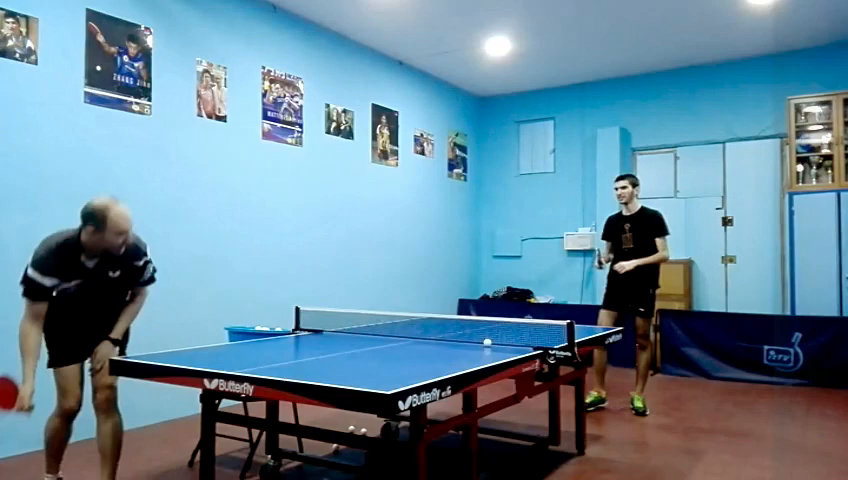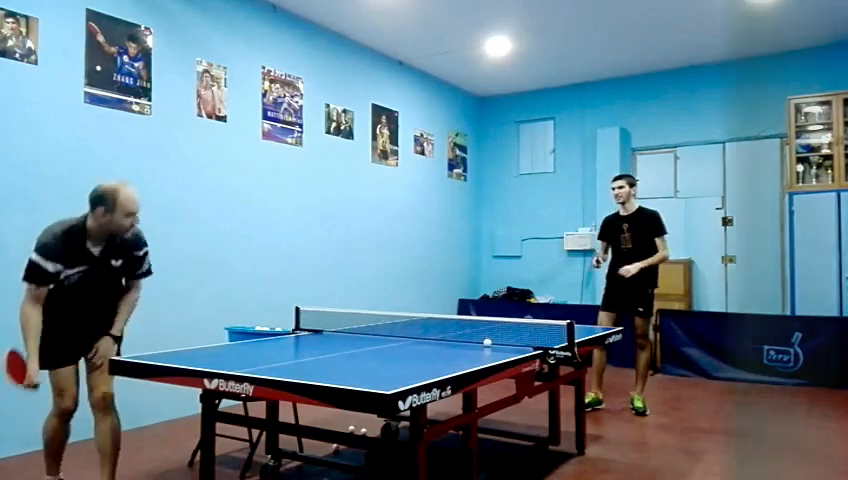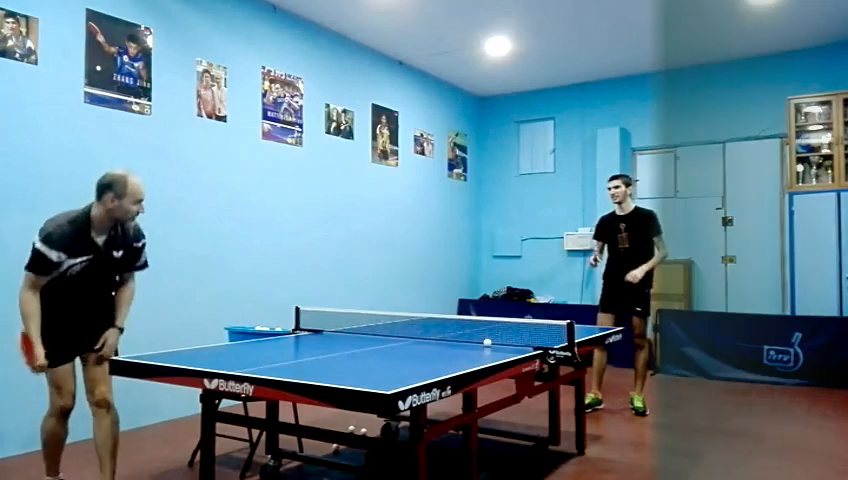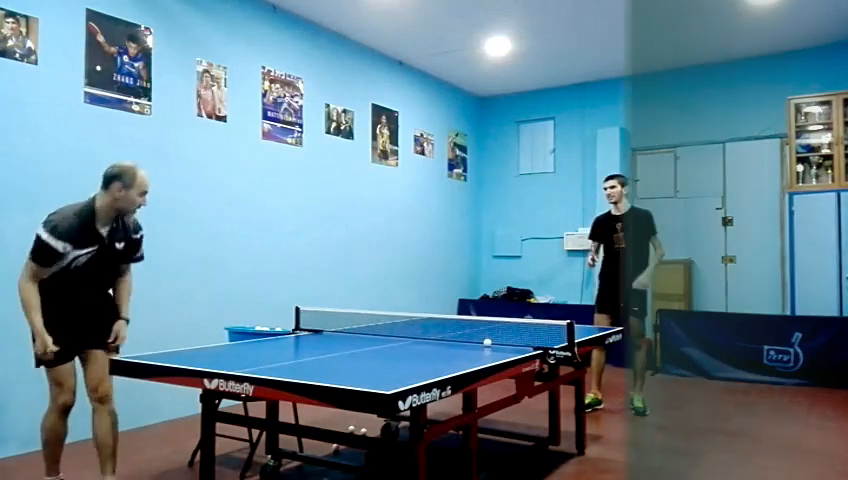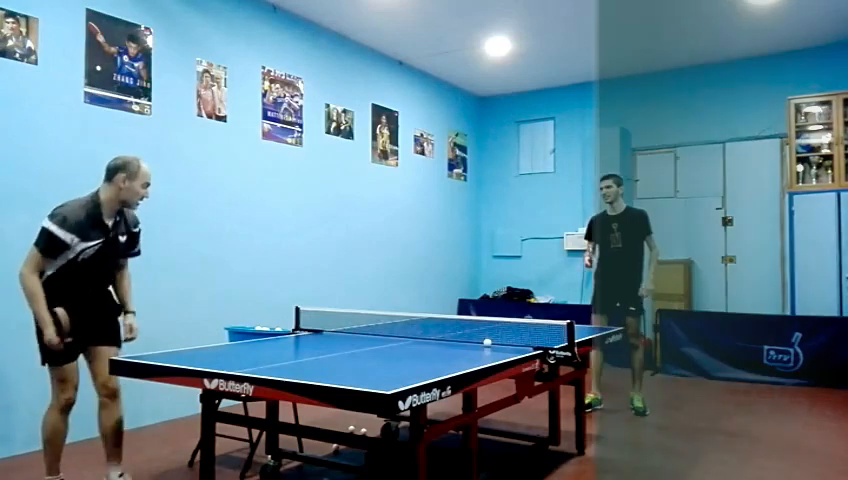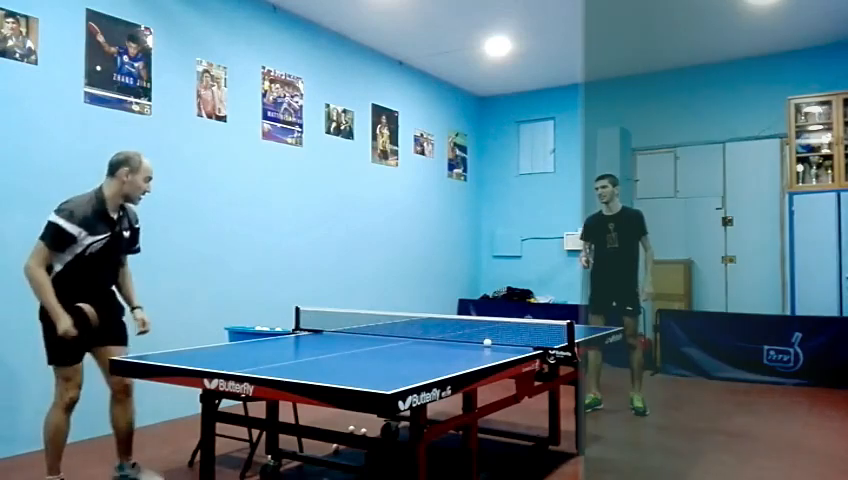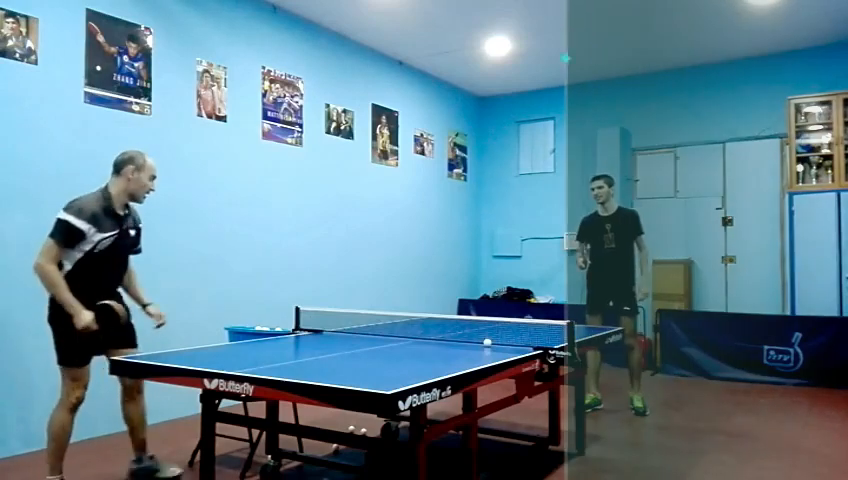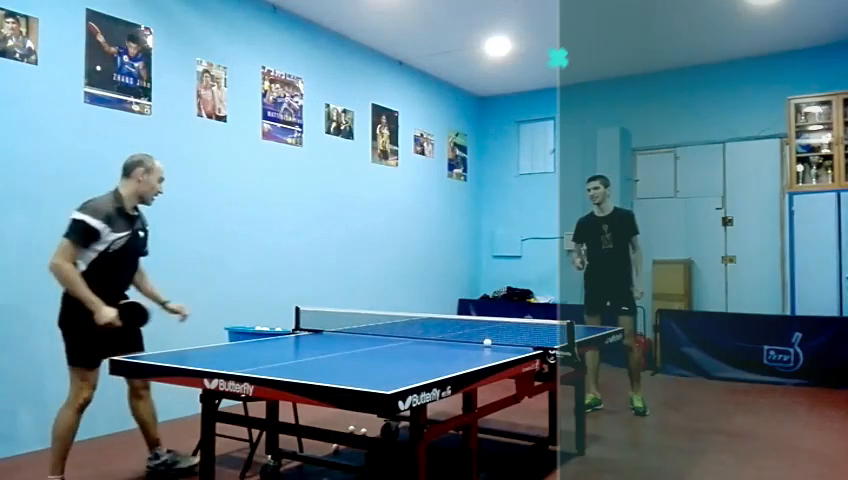
dt=0.1s
person 1, frame 1
left shoulder: (133, 250)
right shoulder: (50, 255)
left elbow: (139, 294)
right elbow: (33, 320)
left wrist: (113, 340)
right wrist: (28, 381)
left hip: (110, 325)
right hip: (66, 325)
left knee: (106, 402)
right knee: (68, 405)
person 1, frame 2
left shoulder: (133, 240)
right shoulder: (54, 241)
left elbow: (133, 288)
right elbow: (33, 303)
left wrist: (113, 336)
right wrist: (32, 360)
left hip: (105, 321)
right hip: (60, 325)
left knee: (103, 401)
right knee: (65, 405)
person 1, frame 3
left shoulder: (131, 235)
right shoulder: (58, 232)
right elbow: (30, 290)
left wrist: (116, 327)
right wrist: (36, 344)
left hip: (99, 316)
right hip: (57, 318)
left knee: (102, 400)
right knee: (62, 403)
person 1, frame 4
left shoulder: (130, 228)
right shoulder: (62, 224)
right elbow: (29, 280)
left wrist: (123, 318)
right wrist: (40, 332)
left hip: (98, 312)
right hip: (57, 315)
left knee: (103, 396)
right knee: (63, 400)
person 1, frame 5
left shoulder: (129, 223)
right shoulder: (68, 218)
right elbow: (29, 272)
left wrist: (128, 312)
right wrist: (46, 323)
left hip: (100, 307)
right hip: (60, 313)
left knee: (110, 389)
right knee: (65, 397)
person 1, frame 6
left shoulder: (129, 219)
right shoulder: (74, 213)
right elbow: (34, 266)
left wrist: (135, 307)
right wrist: (58, 315)
left hip: (104, 306)
right hip: (67, 309)
left knee: (122, 386)
right knee: (68, 396)
person 1, frame 7
left shoulder: (131, 220)
right shoulder: (82, 212)
right elbow: (44, 264)
left wrist: (146, 305)
right wrist: (77, 311)
left hip: (108, 308)
right hip: (74, 312)
left knee: (132, 382)
right knee: (74, 395)
person 1, frame 8
left shoulder: (138, 221)
right shoulder: (96, 211)
right elbow: (59, 263)
left wrist: (165, 303)
right wrist: (97, 308)
left hip: (120, 309)
right hip: (86, 313)
left knee: (140, 385)
right knee: (81, 396)
person 2, frame 1
left shoulder: (652, 217)
right shoulder: (612, 221)
left elbow: (664, 254)
left wrist: (634, 263)
right wrist: (602, 259)
left hip: (643, 287)
right hip: (615, 286)
left knee: (643, 340)
left ankle: (638, 395)
right ankle: (598, 392)
person 2, frame 2
left shoulder: (650, 217)
right shoulder: (609, 221)
left elbow: (664, 253)
left wrist: (638, 265)
right wrist: (598, 258)
left hip: (641, 287)
right hip: (614, 286)
left knee: (642, 340)
left ankle: (638, 395)
right ankle: (595, 393)
person 2, frame 3
left shoulder: (647, 217)
right shoulder: (605, 221)
left elbow: (662, 251)
right elbow: (598, 250)
left wrist: (643, 269)
right wrist: (594, 258)
left hip: (639, 287)
right hip: (611, 286)
left knee: (639, 340)
left ankle: (638, 395)
right ankle: (595, 394)
person 2, frame 4
left shoulder: (643, 217)
right shoulder: (600, 221)
left elbow: (659, 251)
right elbow: (594, 250)
left wrist: (646, 274)
right wrist: (591, 258)
left hip: (634, 286)
right hip: (607, 286)
left knee: (637, 340)
left ankle: (637, 395)
right ankle: (595, 394)
person 2, frame 5
left shoulder: (638, 216)
right shoulder: (596, 221)
left elbow: (653, 250)
right elbow: (590, 250)
left wrist: (649, 279)
right wrist: (588, 258)
left hip: (631, 286)
right hip: (603, 286)
left knee: (635, 340)
left ankle: (636, 395)
right ankle: (594, 394)
person 2, frame 6
left shoulder: (634, 216)
right shoulder: (592, 221)
left elbow: (648, 250)
right elbow: (586, 250)
left wrist: (648, 281)
right wrist: (584, 258)
left hip: (628, 286)
right hip: (600, 286)
left knee: (632, 340)
left ankle: (636, 395)
right ankle: (593, 394)
person 2, frame 7
left shoulder: (630, 217)
right shoulder: (588, 222)
left elbow: (642, 250)
right elbow: (580, 251)
left wrist: (643, 281)
right wrist: (580, 260)
left hip: (624, 285)
right hip: (596, 286)
left knee: (630, 342)
left ankle: (636, 395)
right ankle: (593, 394)
person 2, frame 8
left shoulder: (626, 216)
right shoulder: (584, 223)
left elbow: (636, 250)
right elbow: (576, 252)
left wrist: (639, 280)
right wrist: (578, 261)
left hip: (622, 285)
right hip: (594, 286)
left knee: (629, 342)
left ankle: (636, 394)
right ankle: (593, 394)
